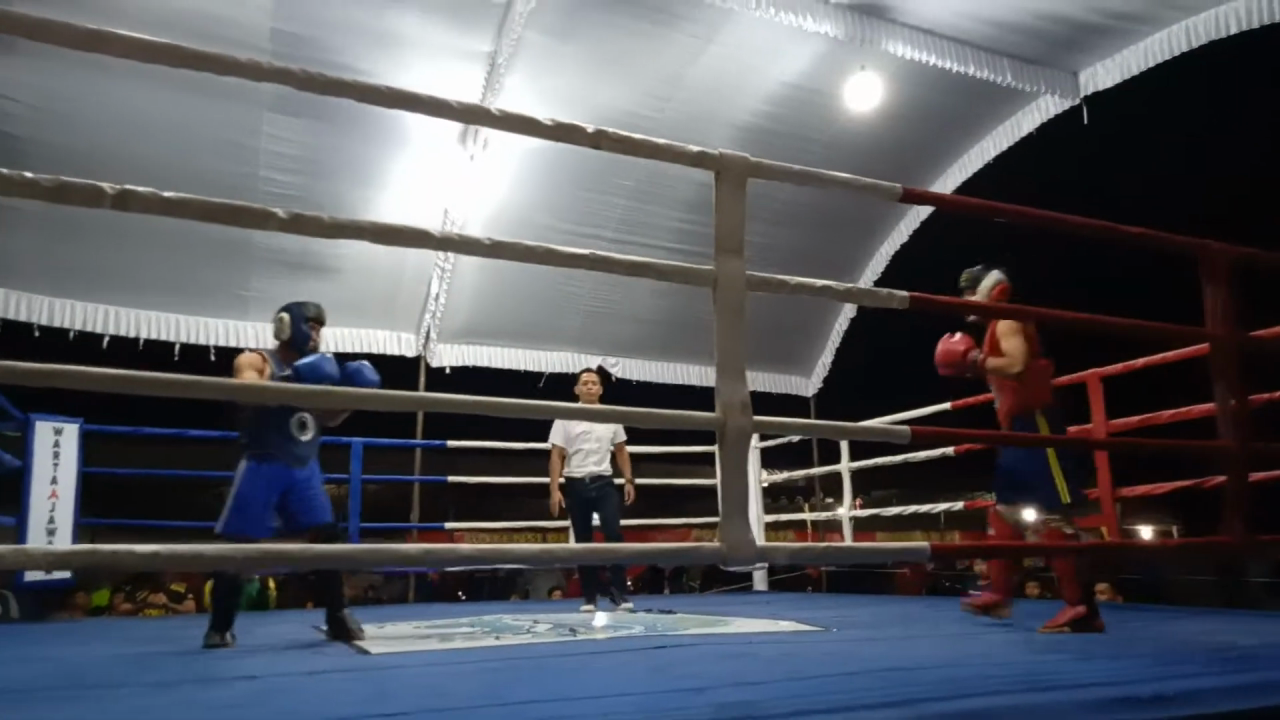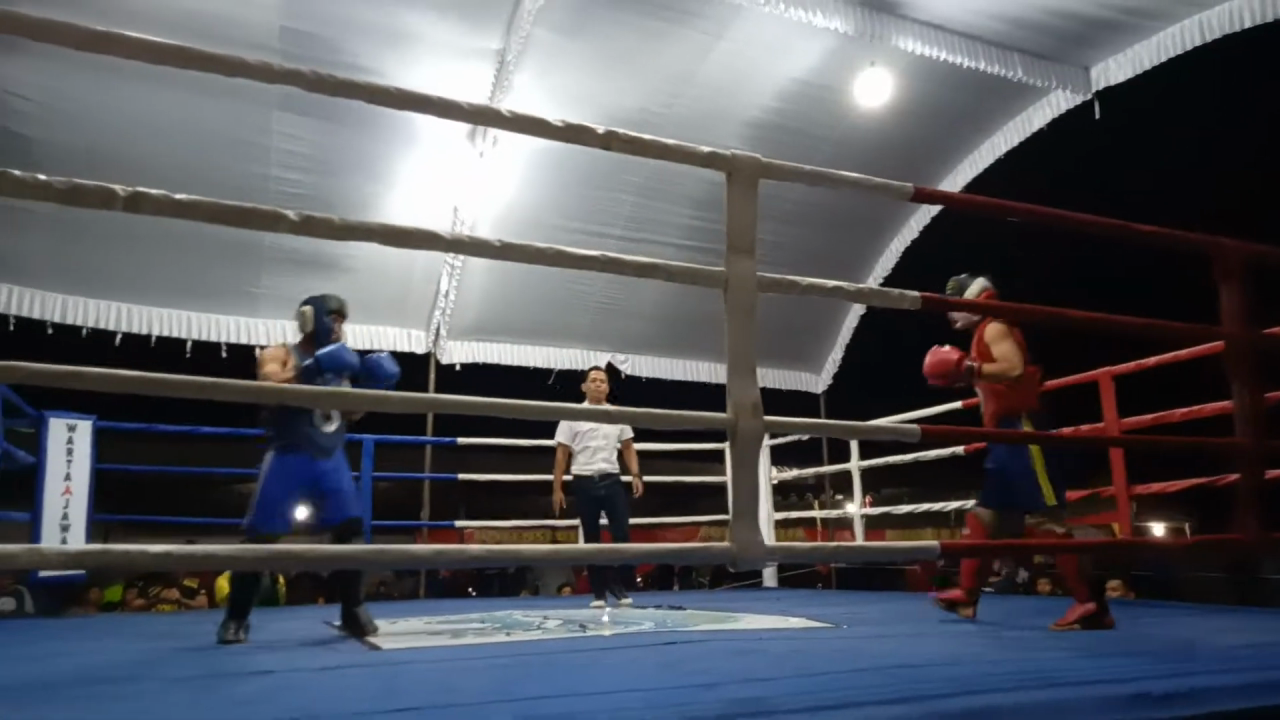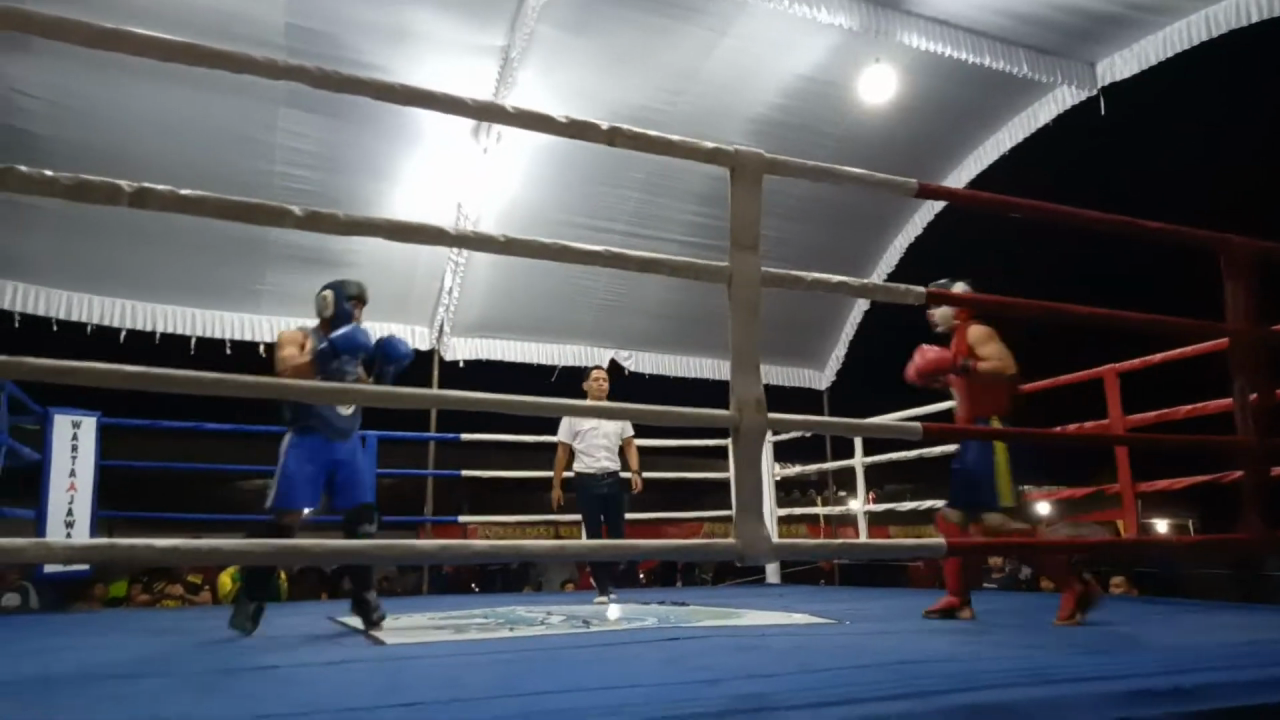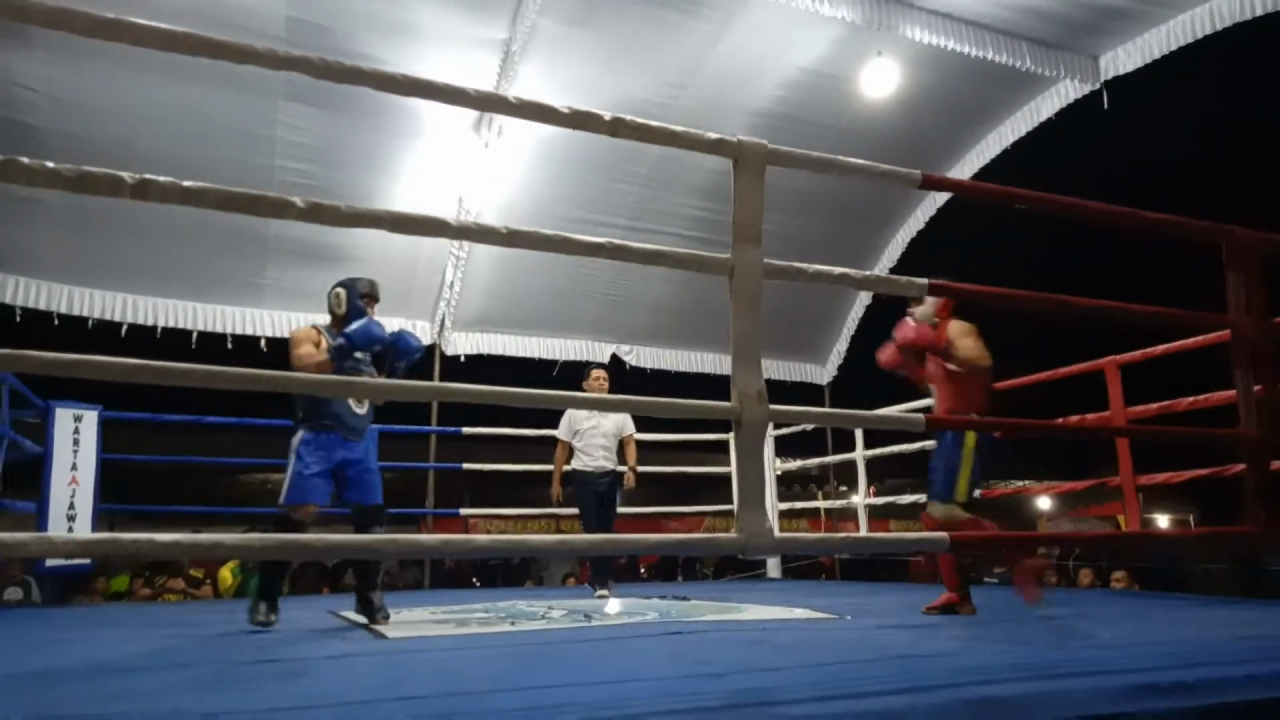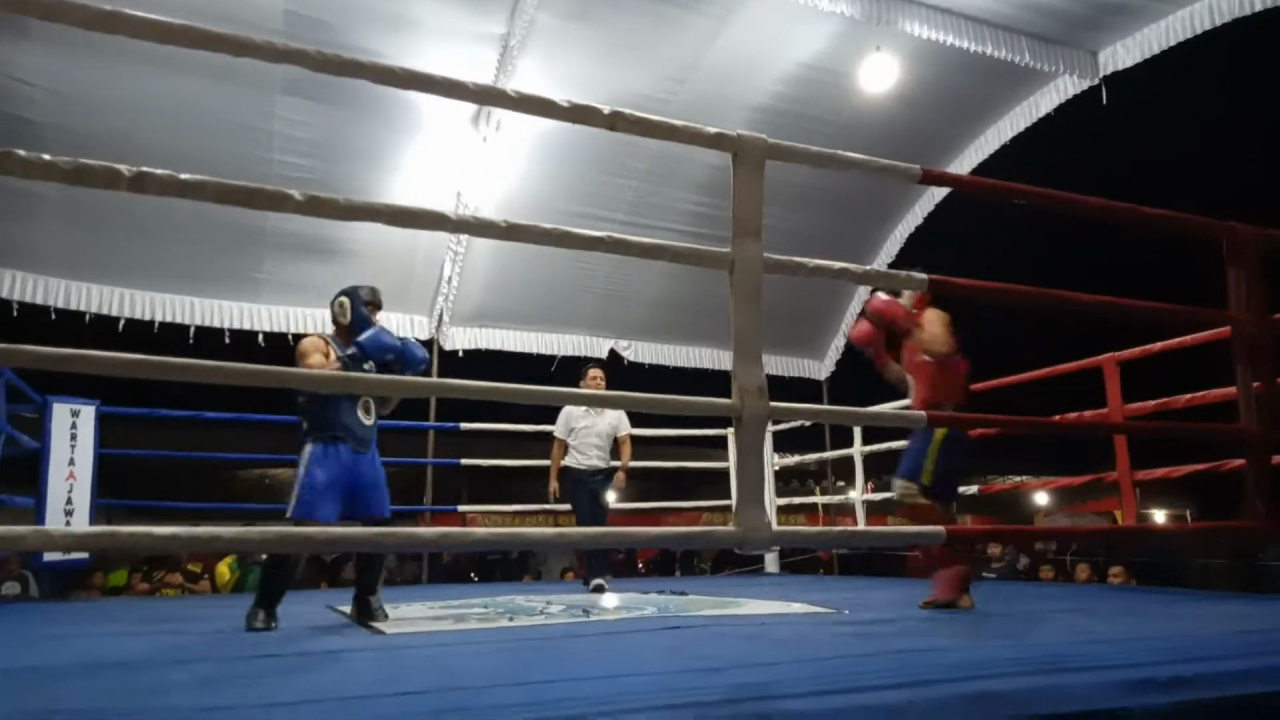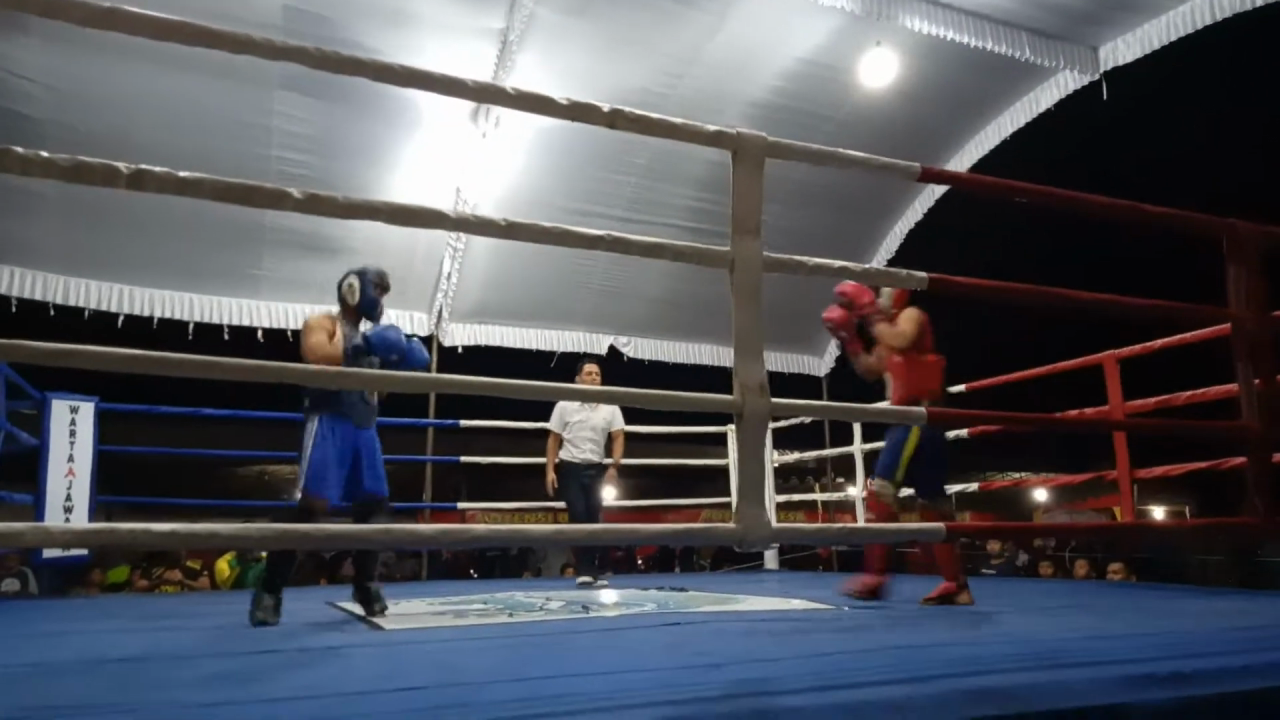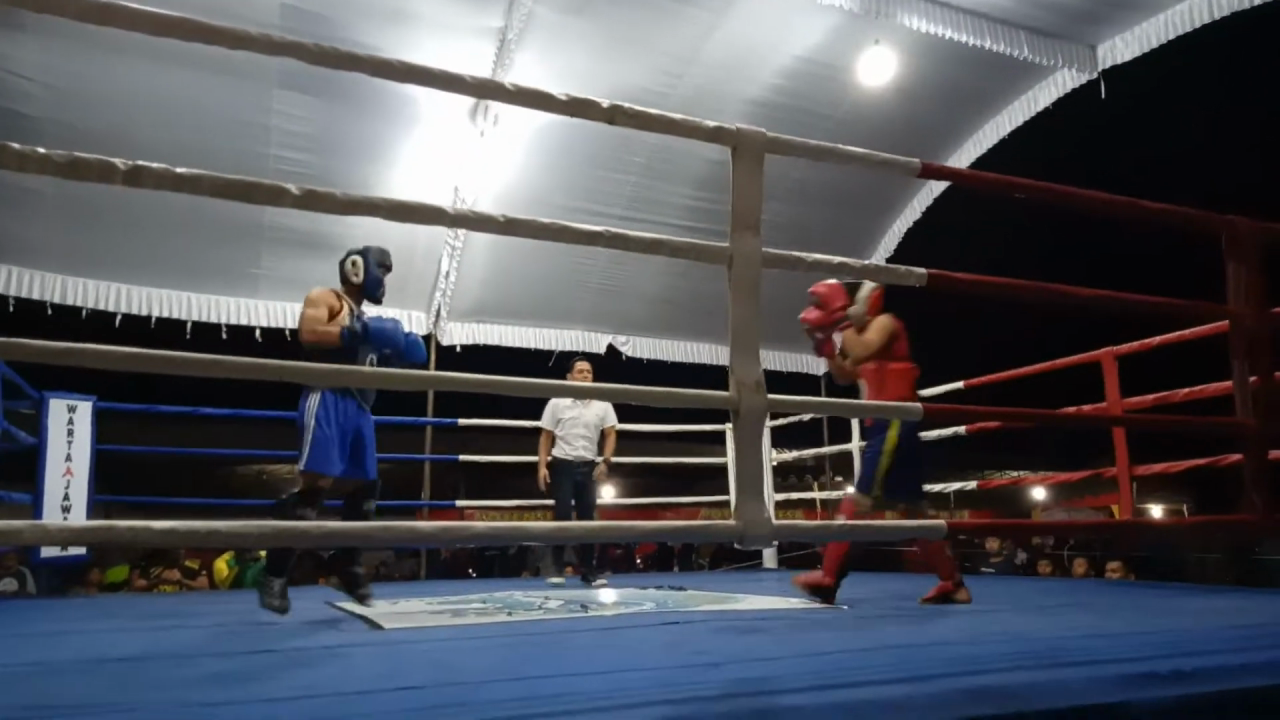
dt=0.1s
person 1, frame 1
left shoulder: (310, 369)
right shoulder: (254, 361)
left elbow: (329, 418)
right wrist: (291, 379)
left hip: (304, 469)
right hip: (263, 466)
left knee: (326, 535)
right knee: (243, 545)
left ankle: (337, 617)
right ankle: (220, 627)
person 1, frame 2
left shoulder: (336, 363)
right shoulder: (279, 355)
right elbow: (269, 387)
left wrist: (371, 386)
right wrist: (311, 371)
left hip: (331, 460)
right hip: (289, 459)
left knee: (350, 529)
right knee: (265, 537)
left ankle: (354, 612)
right ankle: (235, 620)
person 1, frame 3
left shoulder: (351, 349)
right shoulder: (297, 339)
right elbow: (286, 373)
left wrist: (385, 371)
right wrist: (327, 353)
left hip: (347, 444)
right hip: (307, 442)
left knee: (363, 515)
right knee: (286, 520)
left ankle: (364, 595)
right ankle: (251, 600)
person 1, frame 4
left shoulder: (361, 349)
right shoulder: (309, 336)
right elbow: (301, 370)
left wrist: (396, 364)
right wrist: (345, 347)
left hip: (358, 442)
right hip: (318, 440)
left knee: (371, 517)
right knee: (298, 516)
left ankle: (369, 597)
right ankle: (266, 600)
person 1, frame 5
left shoulder: (367, 357)
right shoulder: (315, 345)
left elbow: (383, 406)
left wrist: (402, 373)
right wrist: (355, 356)
left hip: (364, 452)
right hip: (327, 450)
left knee: (377, 525)
right knee: (304, 527)
left ankle: (366, 600)
right ankle: (264, 607)
person 1, frame 6
left shoulder: (364, 336)
right shoulder: (324, 323)
left elbow: (374, 386)
right elbow: (314, 356)
left wrist: (400, 367)
right wrist: (362, 349)
left hip: (363, 430)
right hip: (329, 425)
left knee: (373, 504)
right knee: (313, 505)
left ankle: (366, 584)
right ankle: (268, 592)
person 1, frame 7
left shoulder: (363, 317)
right shoulder: (325, 298)
right elbow: (308, 334)
left wrist: (396, 356)
right wrist: (358, 334)
left hip: (358, 410)
right hip: (329, 403)
left knee: (364, 488)
right knee: (316, 484)
left ankle: (349, 566)
right ankle: (275, 575)
person 2, frame 1
left shoulder: (1007, 323)
right shoulder: (997, 328)
left elbow: (1017, 366)
left wrist: (973, 359)
right wrist: (974, 368)
left hip: (1035, 427)
right hip: (1020, 430)
left knee: (1052, 518)
right knee: (1002, 513)
left ankle: (1081, 608)
right ankle: (998, 593)
person 2, frame 2
left shoulder: (994, 330)
right shoulder: (981, 335)
left elbow: (1014, 368)
left wrist: (969, 368)
right wrist: (960, 376)
left hip: (1020, 432)
right hip: (1004, 437)
left knee: (1043, 520)
right knee: (982, 517)
left ankle: (1090, 604)
right ankle: (965, 595)
person 2, frame 3
left shoulder: (976, 332)
right shoulder: (959, 340)
left elbow: (1007, 367)
left wrist: (957, 365)
right wrist: (941, 379)
left hip: (990, 432)
right hip: (975, 438)
left knee: (999, 518)
right knee: (951, 518)
left ankle: (1074, 587)
right ankle: (956, 599)
person 2, frame 4
left shoulder: (955, 329)
right shoulder: (935, 340)
left elbow: (982, 362)
left wrist: (941, 348)
right wrist: (909, 370)
left hip: (967, 430)
right hip: (949, 434)
left knee: (948, 511)
right knee: (934, 514)
left ankle: (1019, 559)
right ankle: (957, 594)
person 2, frame 5
left shoulder: (933, 317)
right shoulder: (907, 332)
left elbow: (944, 348)
right elbow: (906, 380)
left wrist: (909, 326)
right wrist: (877, 353)
right hip: (930, 422)
left knee: (909, 490)
right knee: (935, 505)
left ankle: (952, 564)
right ankle: (957, 591)
person 2, frame 6
left shoulder: (912, 316)
right shoulder: (886, 332)
left elbow: (898, 343)
right elbow: (869, 371)
left wrist: (868, 316)
right wrist: (847, 338)
right hip: (909, 420)
left knee: (882, 490)
right knee: (931, 504)
left ankle: (875, 575)
right ankle: (955, 584)
person 2, frame 7
left shoulder: (885, 323)
right shoulder: (864, 333)
left elbow: (858, 354)
right elbow: (844, 375)
left wrist: (840, 321)
right wrist: (824, 342)
left hip: (893, 423)
right hip: (885, 424)
left knee: (858, 500)
right knee: (910, 506)
left ankle: (828, 579)
right ankle: (952, 583)
person 3, frame 1
right shoulder: (565, 418)
left elbow: (621, 451)
right elbow: (556, 455)
left wrist: (629, 481)
right wrist: (554, 489)
left hip: (604, 483)
right hip: (576, 485)
left knee: (614, 533)
right knee: (583, 541)
left ankle: (618, 591)
right ankle: (589, 597)
person 3, frame 2
right shoulder: (573, 417)
left elbow: (628, 448)
right elbow: (562, 454)
left wrist: (636, 475)
right wrist: (557, 488)
left hip: (612, 481)
right hip: (584, 482)
left knee: (622, 534)
right knee: (592, 539)
left ankle: (616, 585)
right ankle: (599, 593)
person 3, frame 3
right shoulder: (574, 415)
left elbow: (629, 445)
right elbow: (562, 452)
left wrist: (635, 472)
right wrist: (556, 485)
left hip: (613, 479)
right hip: (586, 480)
left knee: (616, 532)
right knee: (594, 535)
left ankle: (605, 579)
right ankle: (602, 588)
person 3, frame 4
left shoulder: (620, 413)
right shoulder: (573, 414)
left elbow: (629, 443)
right elbow: (562, 449)
left wrist: (631, 470)
right wrist: (556, 482)
left hip: (609, 477)
right hip: (583, 477)
left knee: (607, 530)
right knee: (592, 531)
left ankle: (597, 578)
right ankle: (600, 582)
person 3, frame 5
left shoulder: (616, 412)
right shoulder: (570, 411)
left elbow: (624, 442)
right elbow: (559, 446)
left wrist: (622, 469)
right wrist: (553, 478)
left hip: (602, 475)
right hip: (576, 474)
left knee: (599, 526)
right knee: (586, 524)
left ankle: (594, 573)
right ankle: (595, 575)
person 3, frame 6
left shoulder: (610, 408)
right shoulder: (564, 406)
left elbow: (618, 438)
right elbow: (554, 440)
left wrist: (615, 465)
right wrist: (550, 470)
left hip: (596, 470)
right hip: (569, 468)
left knee: (593, 521)
right knee: (577, 517)
left ankle: (591, 571)
right ankle: (582, 570)
person 3, frame 7
left shoulder: (603, 404)
right shoulder: (556, 403)
left elbow: (610, 435)
right elbow: (546, 437)
left wrist: (605, 462)
right wrist: (542, 466)
left hip: (589, 467)
right hip: (562, 466)
left knee: (587, 519)
right knee: (563, 514)
left ankle: (588, 571)
right ankle: (557, 568)
